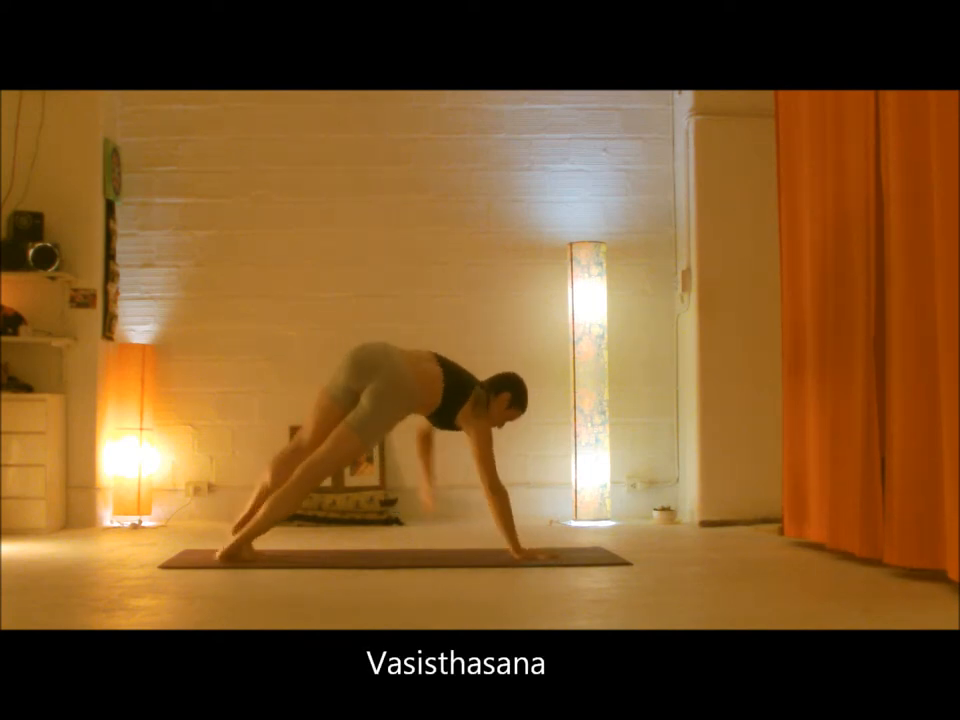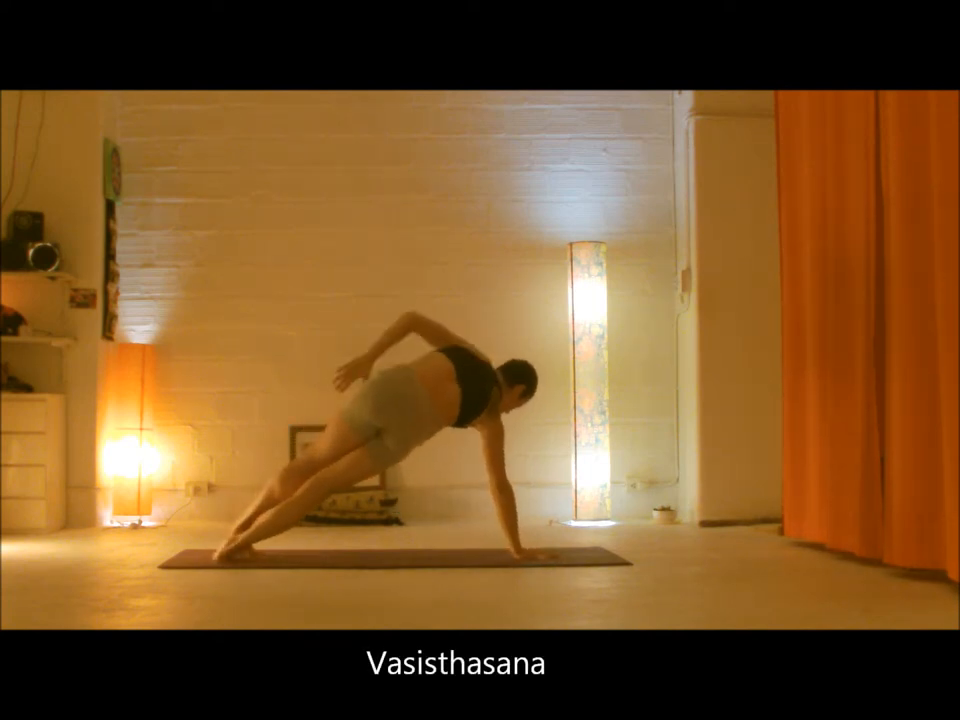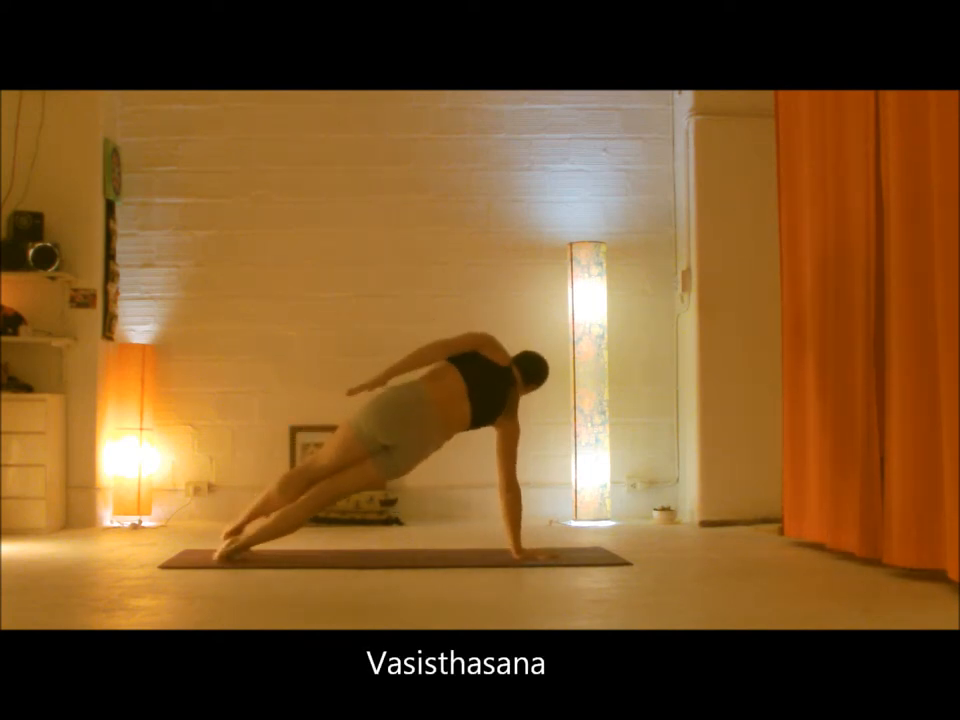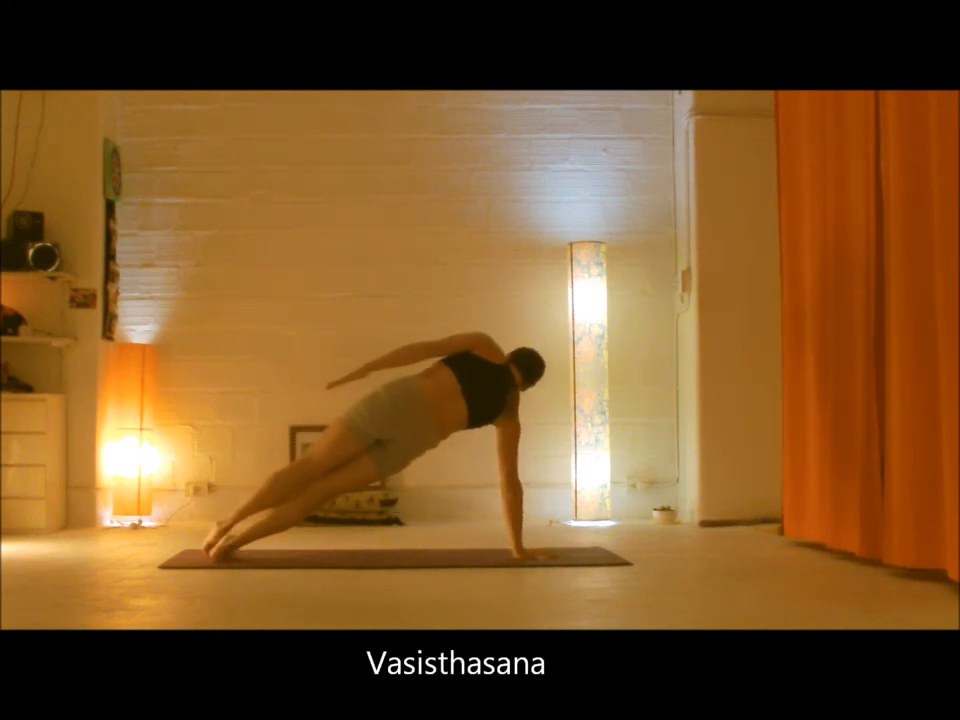
dt=0.5s
person 1, frame 1
left shoulder: (458, 383)
right shoulder: (478, 415)
left elbow: (424, 430)
right elbow: (493, 487)
left wrist: (427, 478)
right wrist: (517, 548)
left hip: (366, 356)
right hip: (390, 389)
left knee: (303, 447)
right knee: (311, 471)
left ankle: (242, 525)
right ankle: (237, 543)
person 1, frame 2
left shoulder: (467, 352)
right shoulder: (490, 419)
left elbow: (411, 318)
right elbow: (500, 486)
left wrist: (365, 360)
right wrist: (518, 548)
left hip: (386, 390)
right hip: (406, 427)
left knee: (311, 463)
right knee: (319, 485)
left ankle: (241, 527)
right ankle: (238, 543)
person 1, frame 3
left shoulder: (490, 346)
right shoulder: (508, 418)
left elbow: (441, 347)
right elbow: (509, 484)
left wrist: (380, 377)
right wrist: (517, 547)
left hip: (400, 406)
right hip: (417, 445)
left knee: (311, 472)
right knee: (321, 493)
left ankle: (239, 524)
right ankle: (241, 541)
person 1, frame 4
left shoulder: (486, 346)
right shoulder: (509, 415)
left elbow: (429, 348)
right elbow: (510, 483)
left wrist: (364, 369)
right wrist: (519, 547)
left hip: (395, 402)
right hip: (411, 440)
left knee: (305, 469)
right knee: (318, 491)
left ankle: (227, 524)
right ankle: (233, 539)
